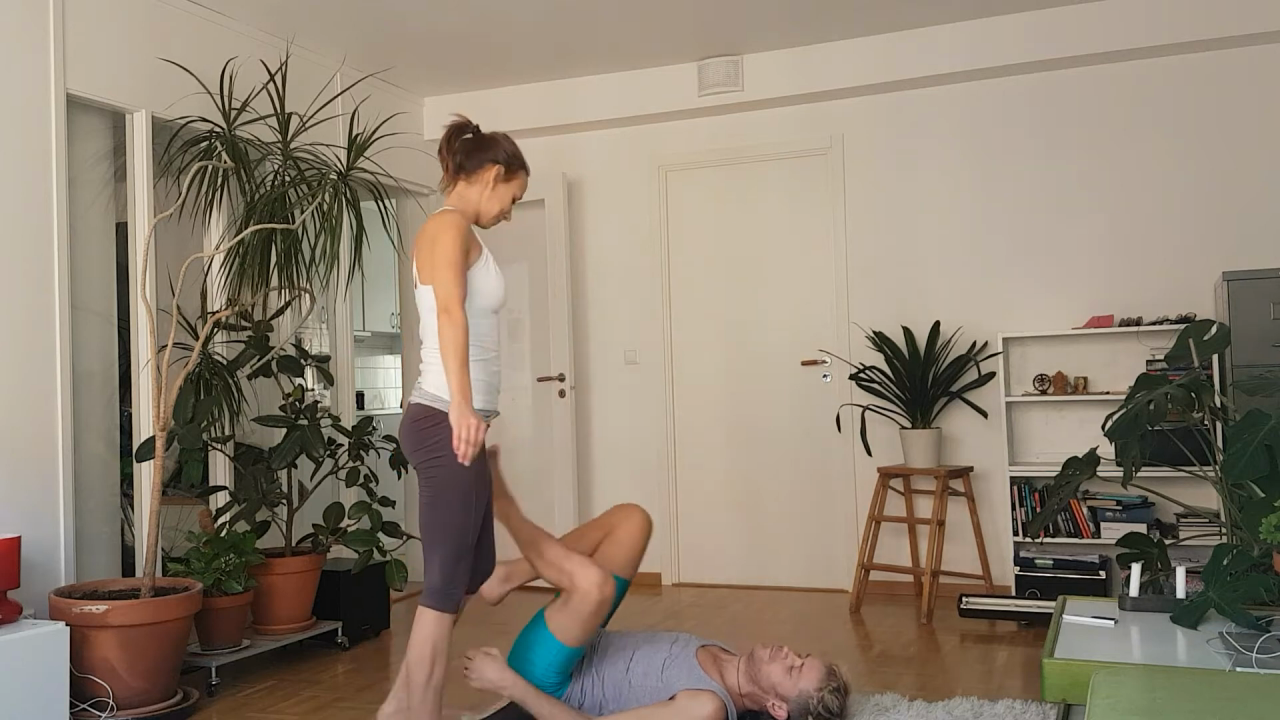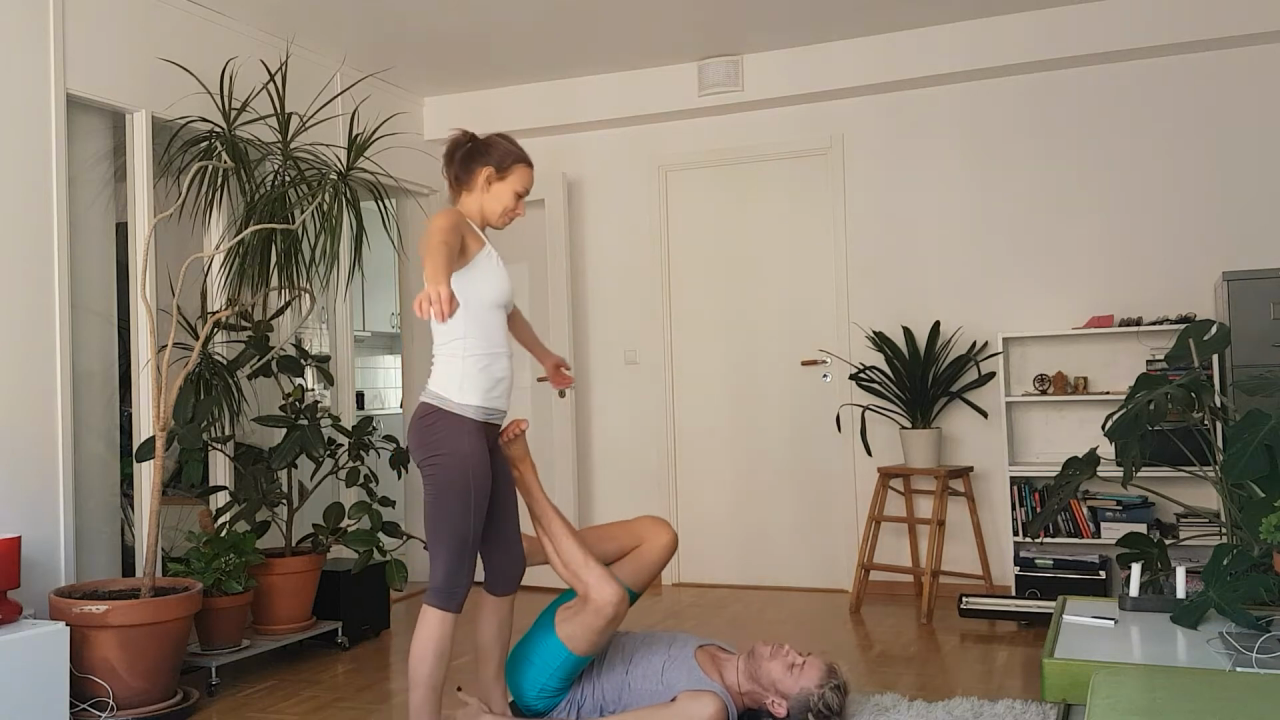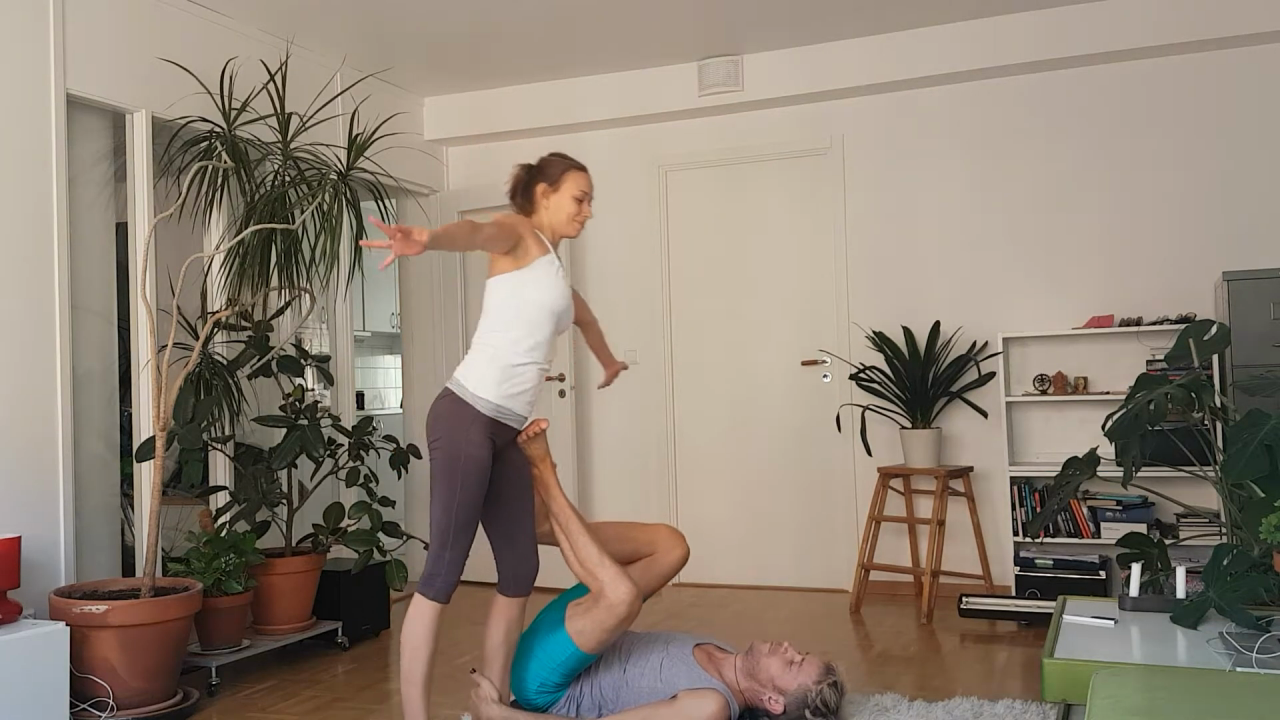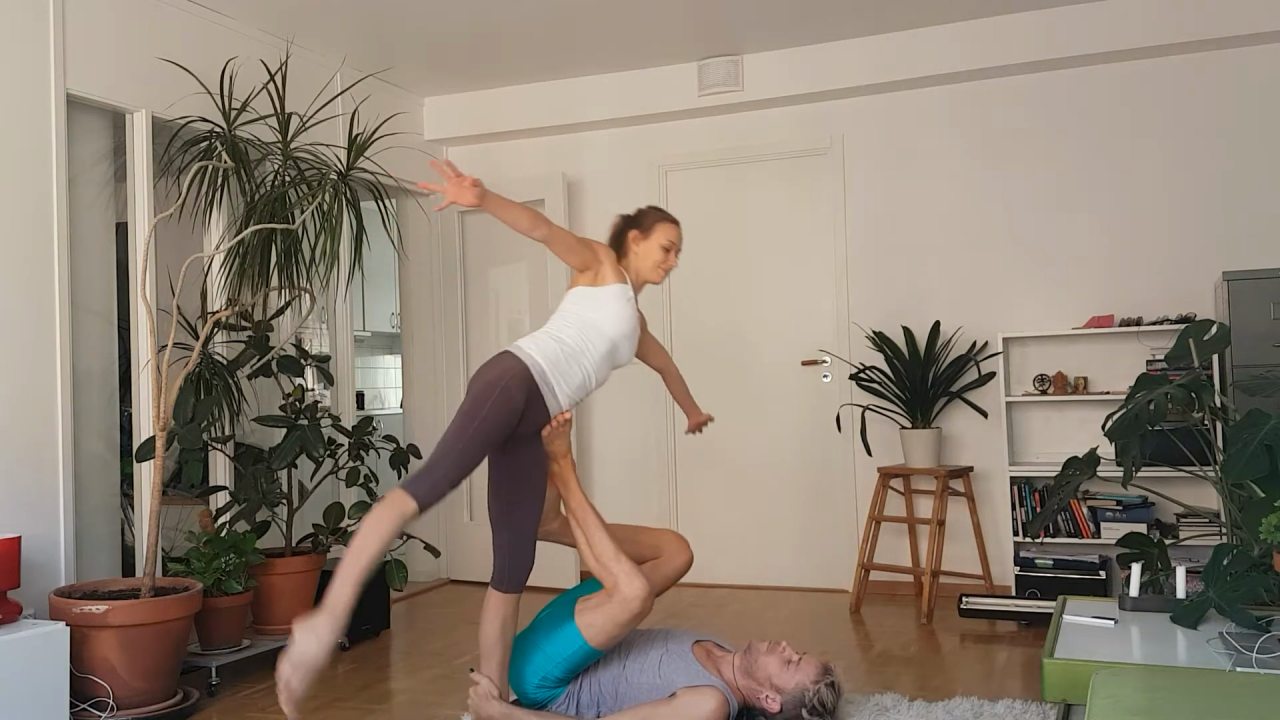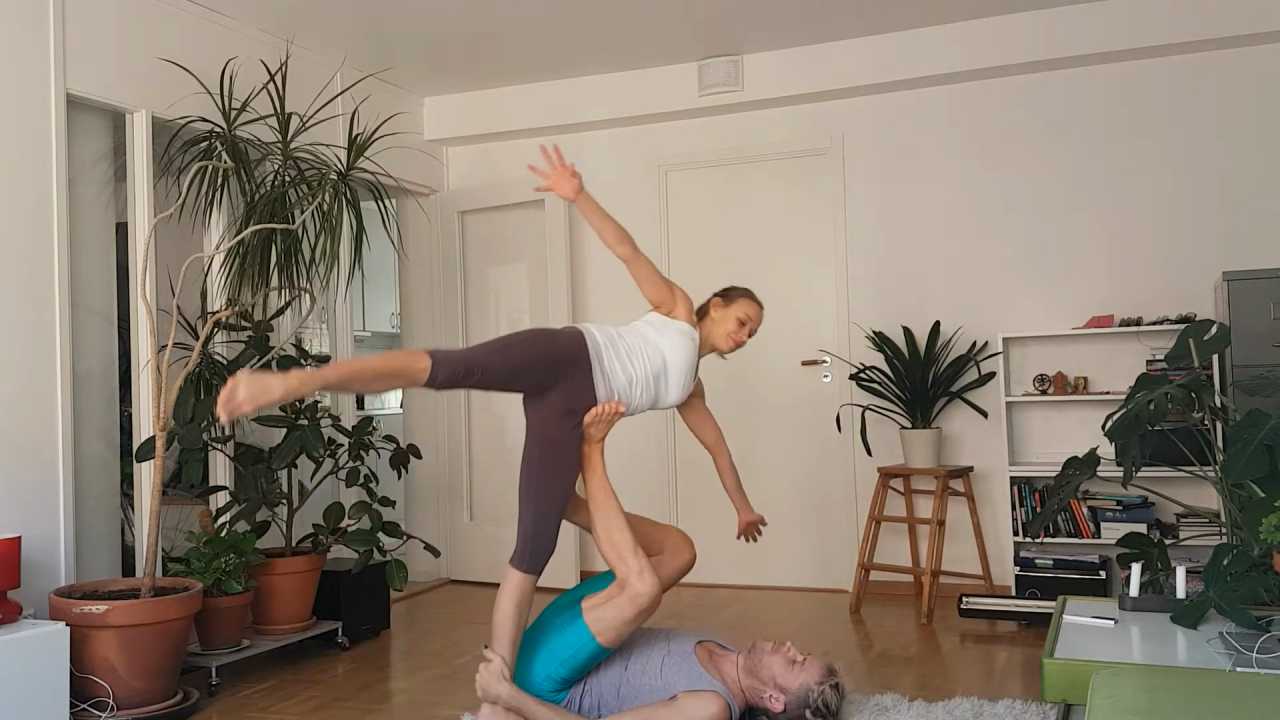
dt=0.5s
person 1, frame 1
left shoulder: (448, 231)
right shoulder: (451, 226)
right elbow: (451, 312)
right wrist: (460, 397)
left hip: (449, 421)
right hip: (444, 423)
left knee: (473, 567)
right knee: (447, 584)
person 1, frame 2
left shoulder: (477, 240)
right shoulder: (451, 224)
left elbow: (503, 309)
right elbow: (436, 252)
left wrist: (545, 356)
right wrist: (436, 282)
left hip: (480, 427)
right hip: (451, 424)
left knee: (506, 570)
right knee: (449, 584)
person 1, frame 3
left shoulder: (554, 267)
right shoulder: (518, 236)
left elbow: (581, 313)
right elbow: (474, 233)
left wrist: (606, 358)
right wrist: (425, 237)
left hip: (505, 431)
right hip: (465, 415)
left knee: (518, 571)
right knee: (444, 571)
person 1, frame 4
left shoulder: (632, 318)
right shoulder: (600, 265)
left elbow: (661, 360)
right elbow: (544, 228)
left wrist: (690, 407)
right wrist: (483, 199)
left hip: (534, 422)
right hip: (513, 380)
left knee: (515, 568)
right knee: (430, 482)
right ankle: (326, 618)
person 1, frame 5
left shoulder: (691, 390)
right shoulder: (678, 311)
left elbow: (716, 439)
right elbow: (628, 250)
left wrist: (742, 503)
right wrist: (581, 199)
left hip: (573, 408)
right hip: (570, 358)
left knee: (533, 552)
right knee: (446, 367)
right ankle: (289, 383)
person 2, frame 1
right shoulder: (733, 662)
left wrist: (509, 682)
left hip: (545, 684)
right hip: (580, 658)
left knee: (594, 581)
right knee: (631, 518)
left ankle: (501, 506)
right ankle: (510, 575)
person 2, frame 2
right shoulder: (733, 665)
left hip: (543, 688)
right hip: (577, 656)
left knee: (608, 595)
right knee: (657, 536)
left ankle: (527, 479)
right ankle: (519, 550)
person 2, frame 3
right shoulder: (733, 665)
left hip: (545, 684)
right hip: (572, 652)
left knee: (620, 593)
right knee: (669, 544)
left ankle: (544, 477)
right ankle: (544, 523)
person 2, frame 4
right shoulder: (732, 664)
left hip: (543, 677)
right hip: (572, 651)
left knee: (633, 590)
right knee: (675, 552)
left ankle: (563, 471)
person 2, frame 5
right shoulder: (734, 663)
left hip: (543, 675)
right hip: (571, 648)
left knee: (642, 583)
right knee: (677, 548)
left ankle: (590, 452)
